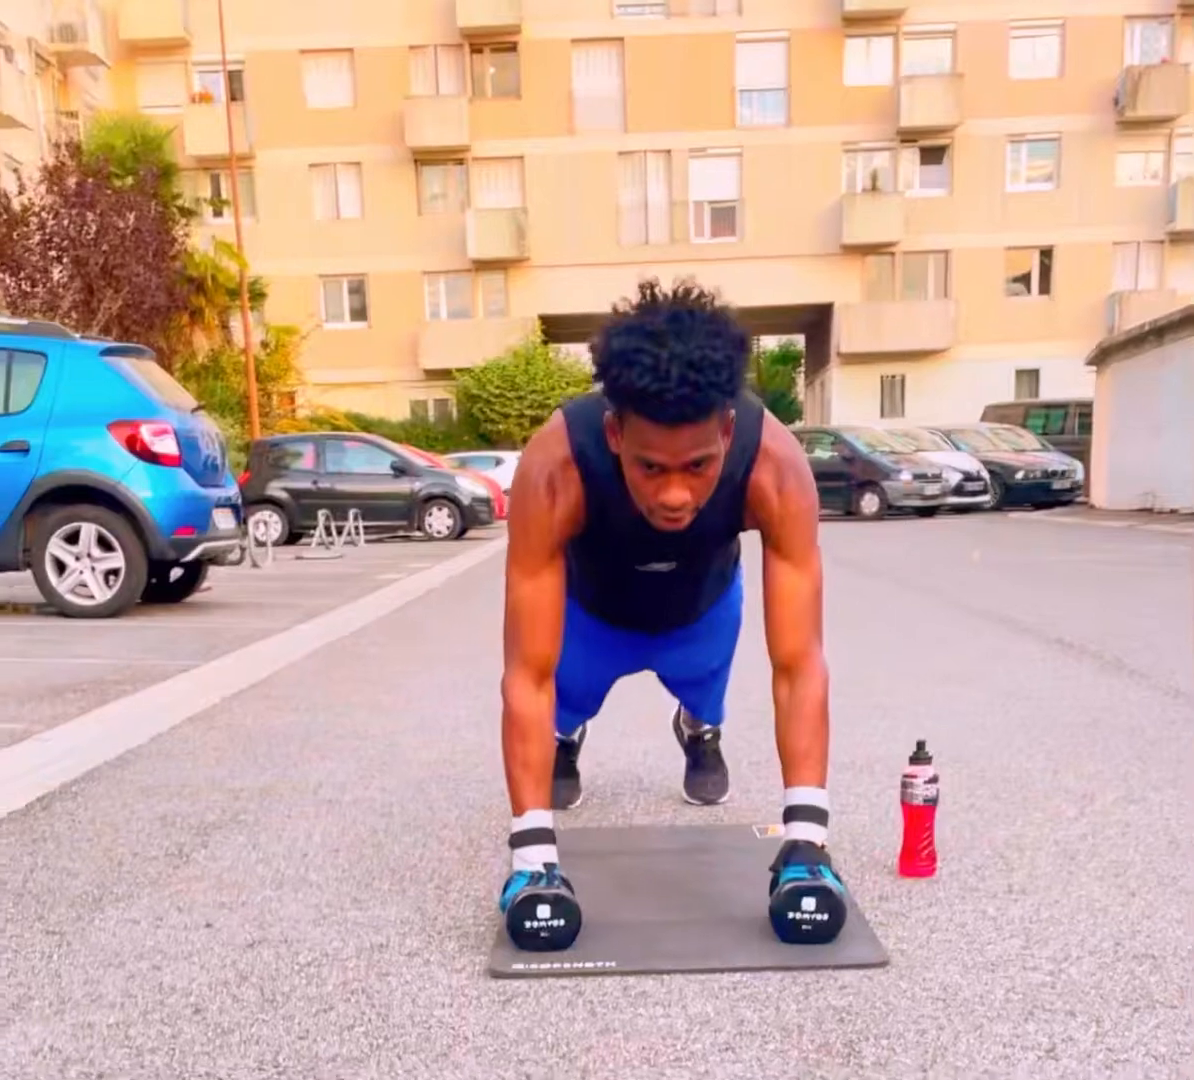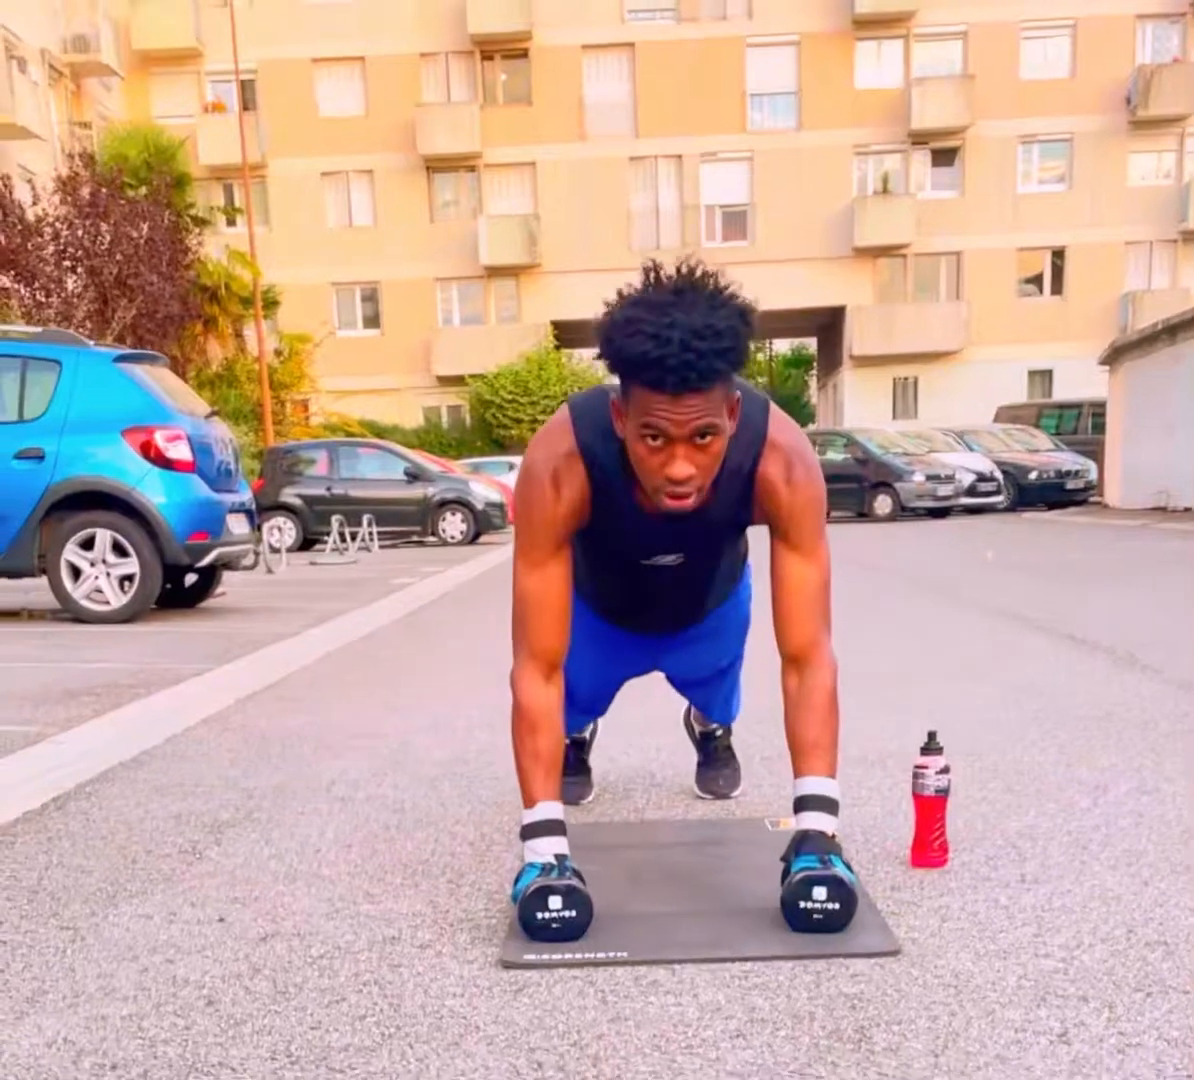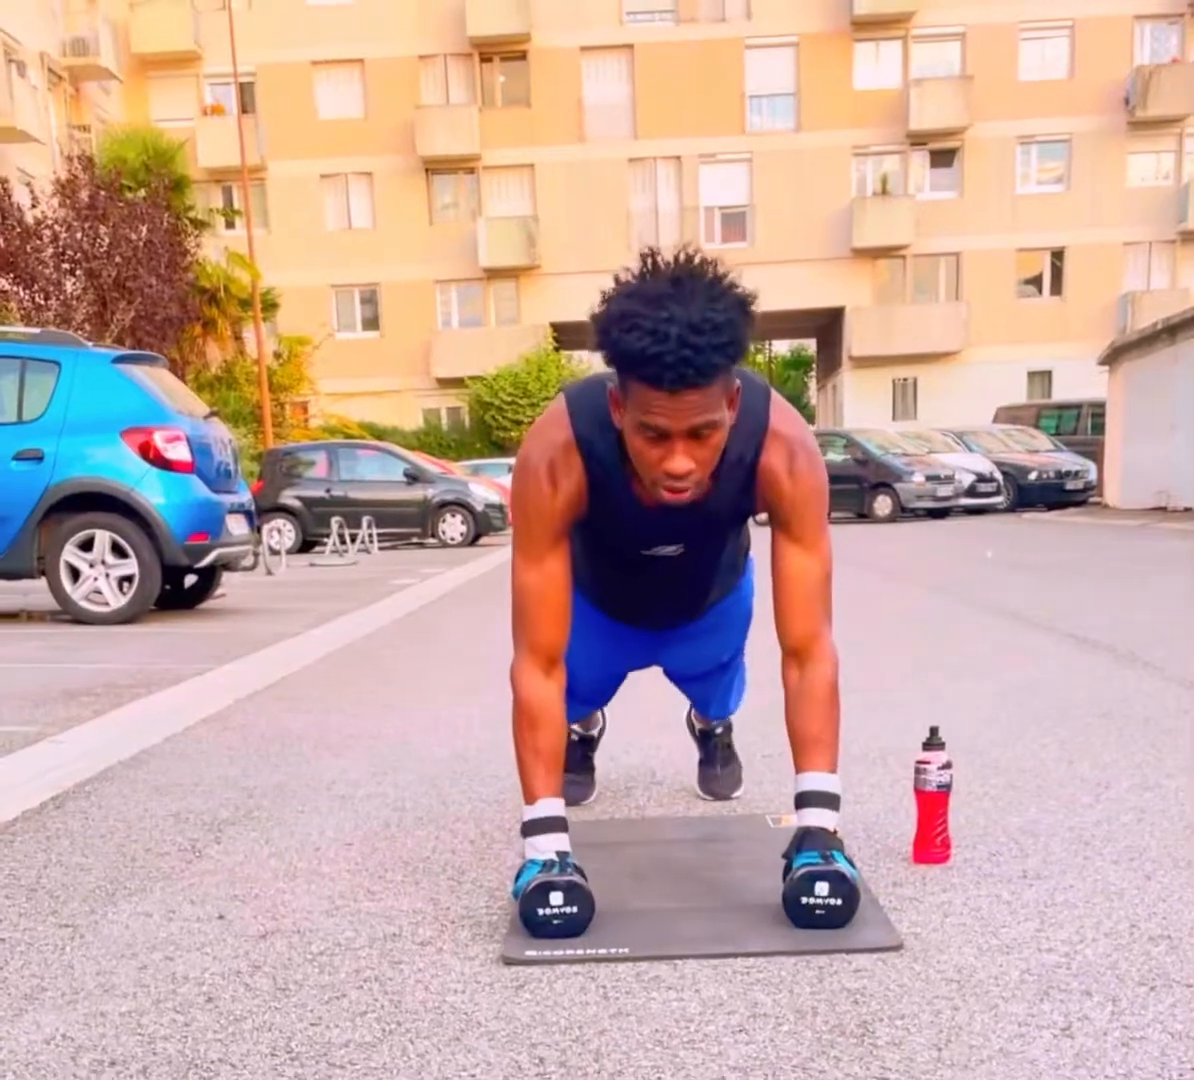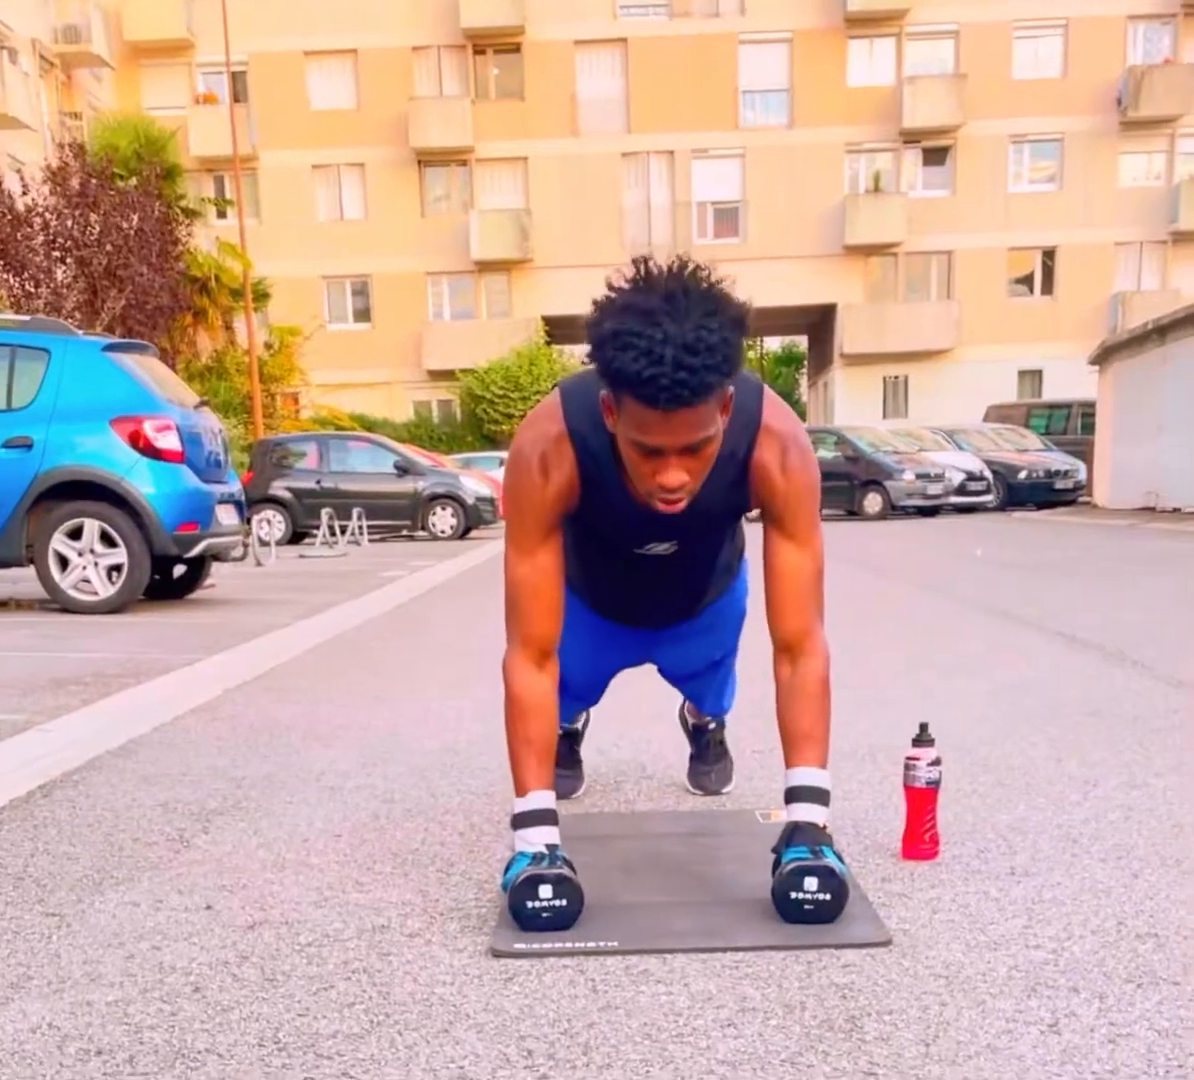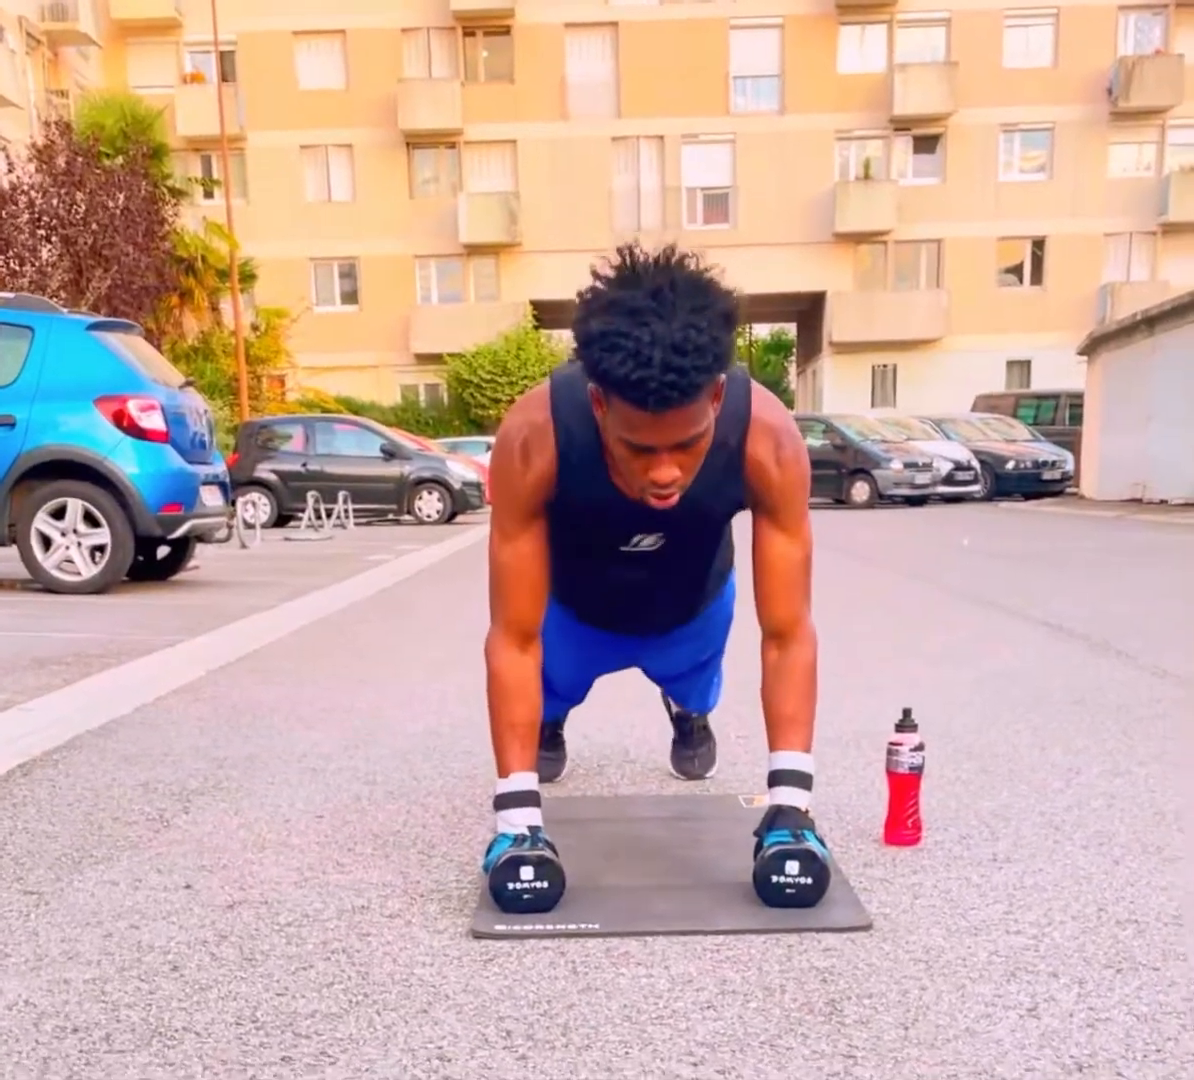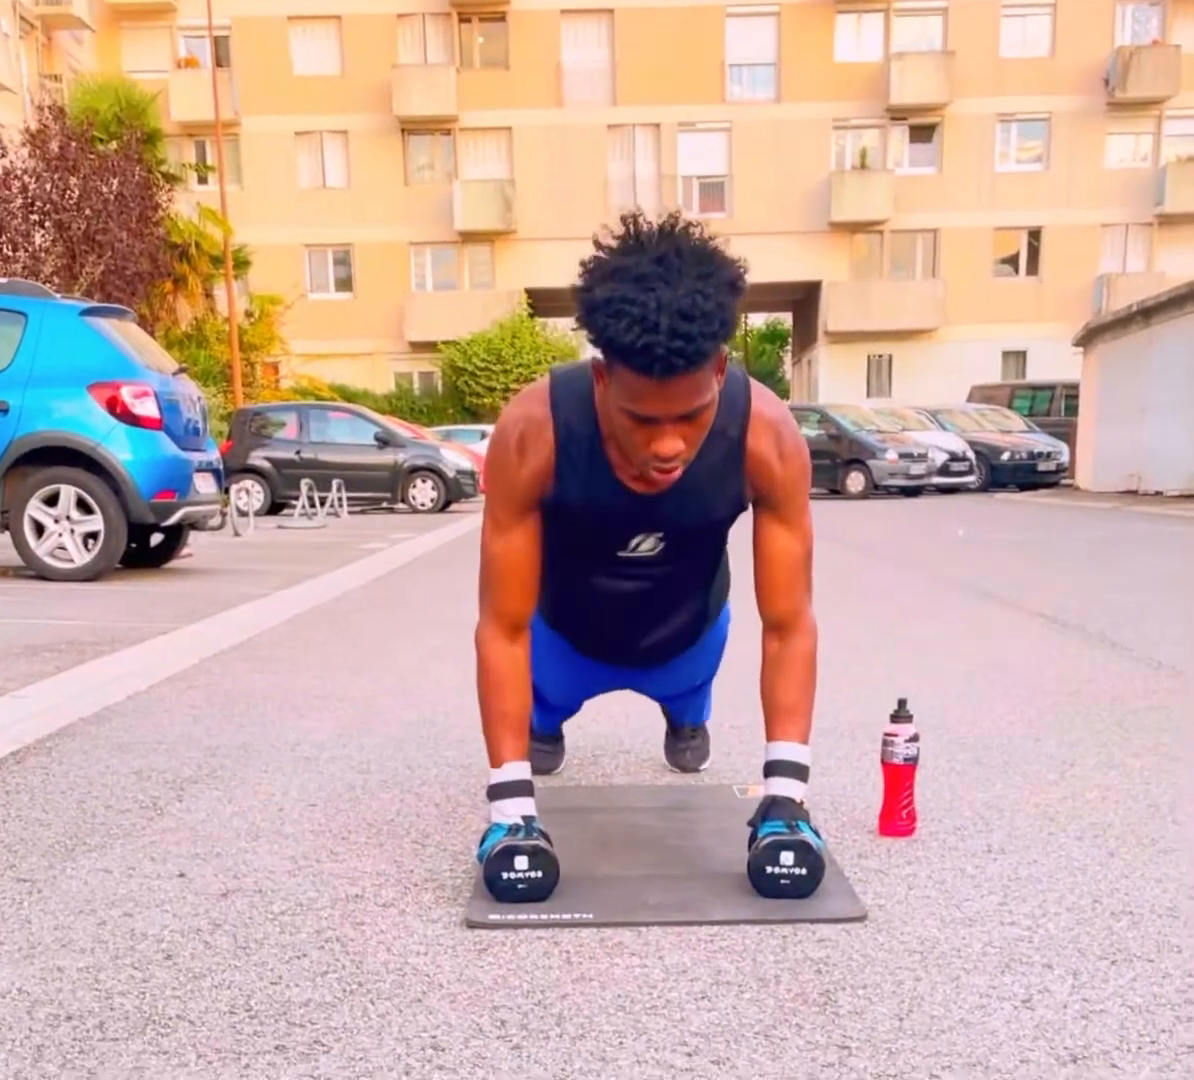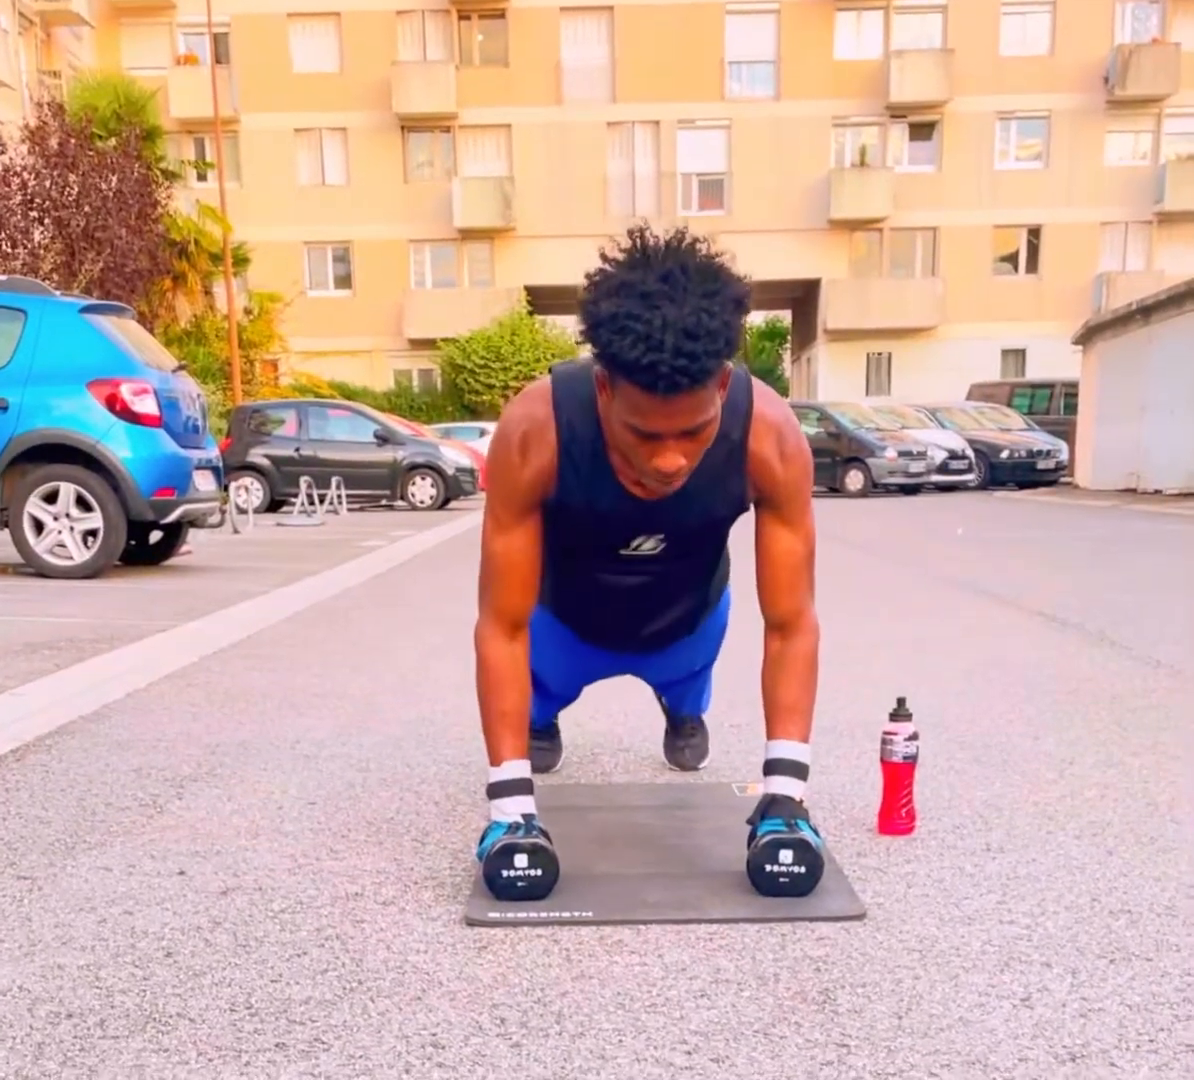
dt=0.3s
person 1, frame 1
left shoulder: (776, 466)
right shoulder: (554, 467)
left elbow: (799, 664)
right elbow: (527, 674)
left wrist: (806, 834)
right wrist: (532, 850)
left hip: (702, 601)
right hip: (592, 606)
left ankle: (699, 731)
right ankle: (566, 737)
person 1, frame 2
left shoulder: (782, 459)
right shoulder: (558, 463)
left elbow: (807, 656)
right elbow: (537, 668)
left wrist: (817, 825)
right wrist: (543, 842)
left hip: (710, 600)
right hip: (600, 606)
left ankle: (710, 731)
right ankle: (575, 739)
person 1, frame 3
left shoulder: (784, 448)
right shoulder: (556, 453)
left elbow: (808, 650)
right elbow: (538, 663)
left wrist: (818, 821)
right wrist: (545, 838)
left hip: (712, 595)
right hip: (598, 601)
left ankle: (713, 730)
right ankle: (581, 730)
person 1, frame 4
left shoulder: (777, 444)
right shoulder: (547, 448)
left elbow: (800, 646)
right elbow: (530, 655)
left wrist: (808, 815)
right wrist: (535, 829)
left hip: (706, 595)
right hip: (591, 600)
left knee: (709, 696)
left ankle: (705, 726)
right ankle: (568, 730)
person 1, frame 5
left shoulder: (768, 440)
right shoulder: (532, 438)
left elbow: (787, 633)
right elbow: (514, 638)
left wrist: (790, 800)
right wrist: (516, 810)
left hip: (693, 604)
right hip: (575, 608)
left knee: (694, 691)
left ankle: (689, 714)
right ankle: (549, 723)
person 1, frame 6
left shoulder: (768, 435)
right shoulder: (532, 431)
left elbow: (788, 625)
right elbow: (504, 628)
left wrist: (785, 790)
right wrist: (511, 803)
left hip: (688, 629)
right hip: (567, 631)
left knee: (686, 704)
right knee: (543, 715)
left ankle: (684, 717)
right ankle: (543, 725)
person 1, frame 7
left shoulder: (771, 437)
right shoulder: (533, 431)
left elbow: (790, 624)
right elbow: (502, 626)
left wrist: (785, 789)
right wrist: (510, 801)
left hip: (689, 618)
right hip: (567, 620)
left knee: (686, 705)
right knee: (540, 704)
left ankle: (683, 713)
right ankle: (542, 721)
